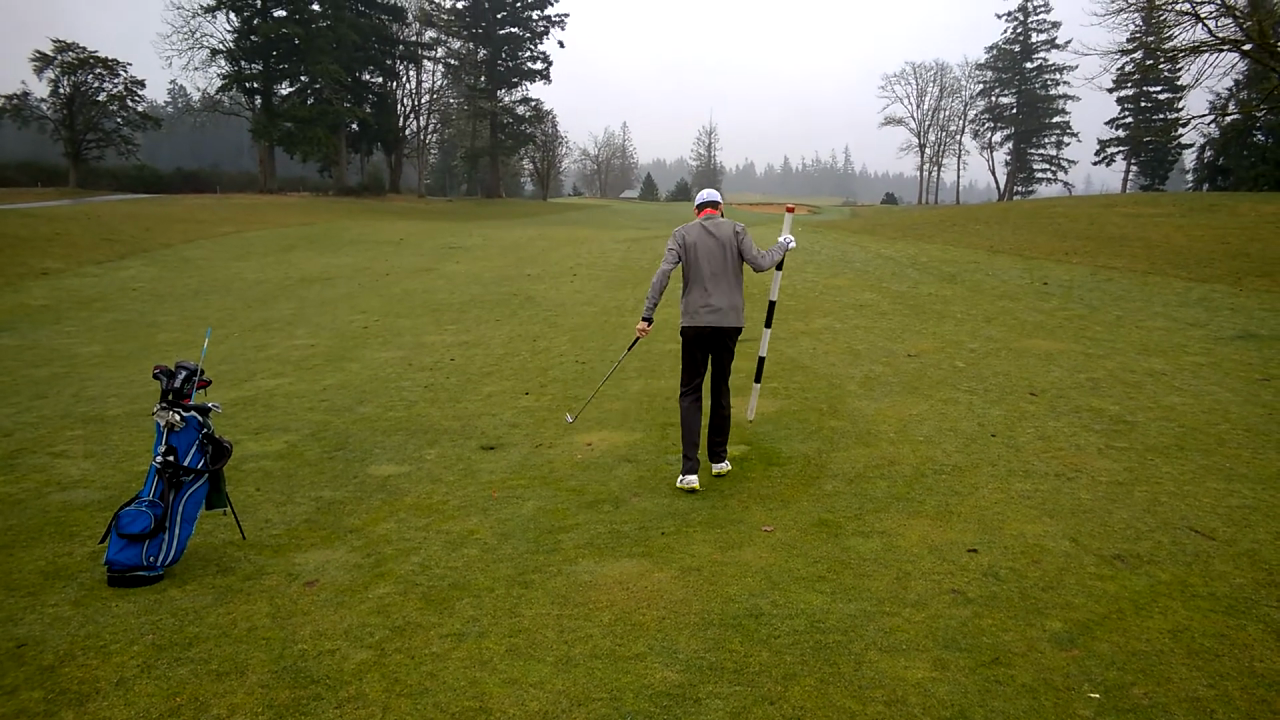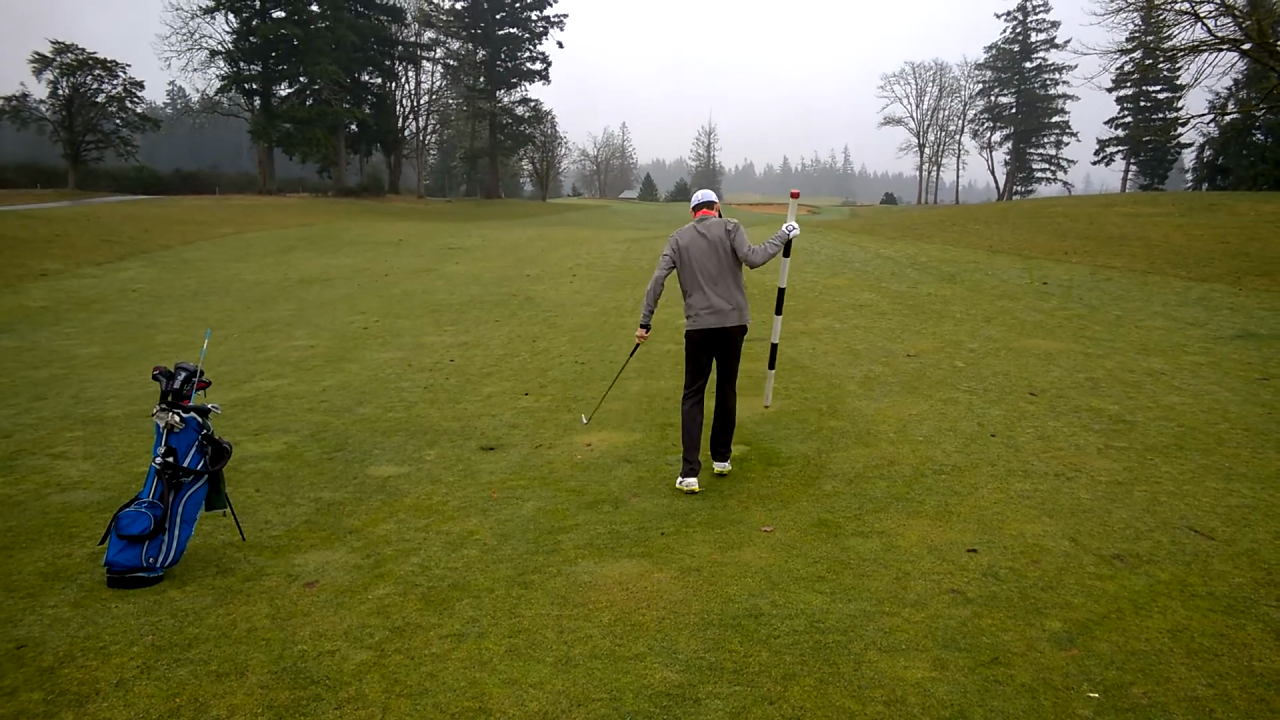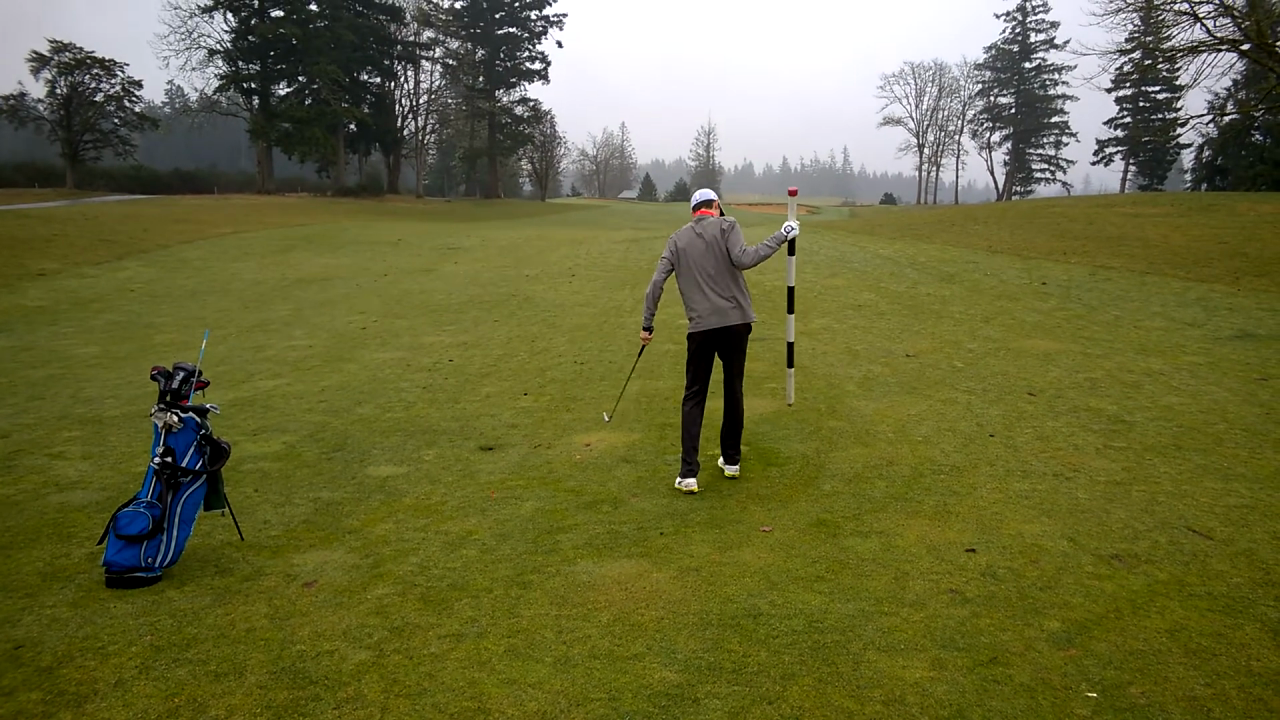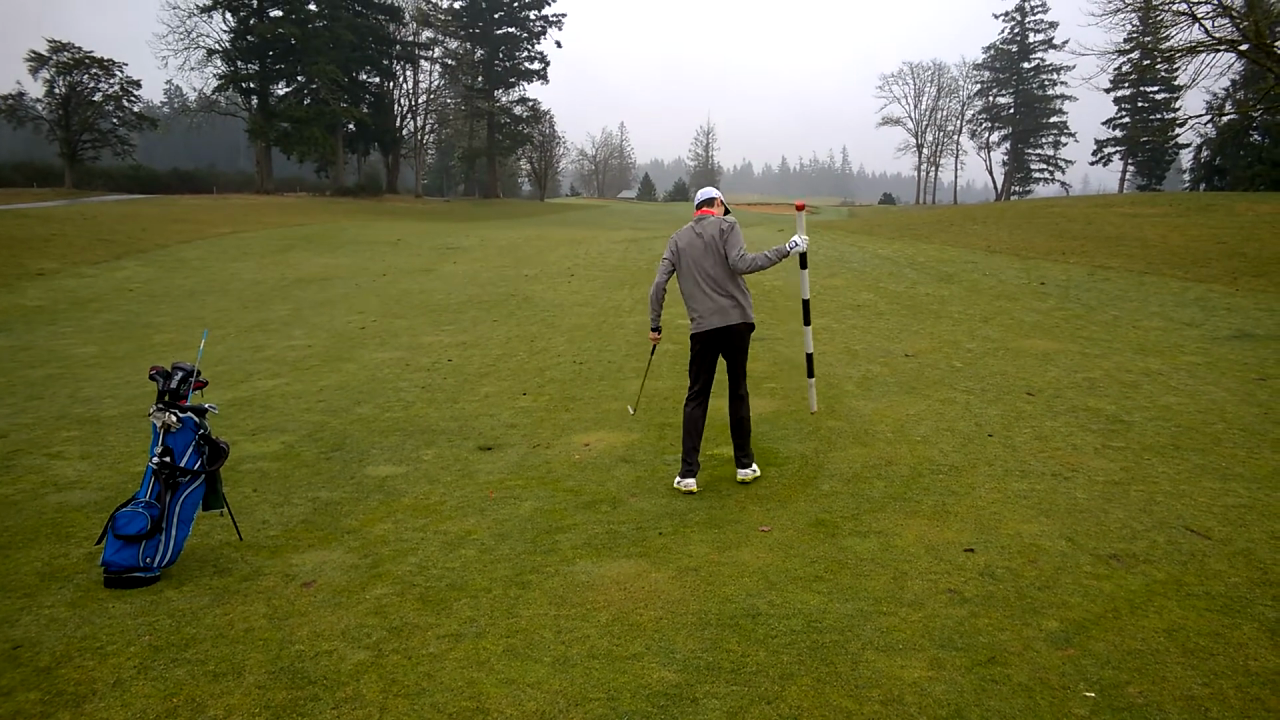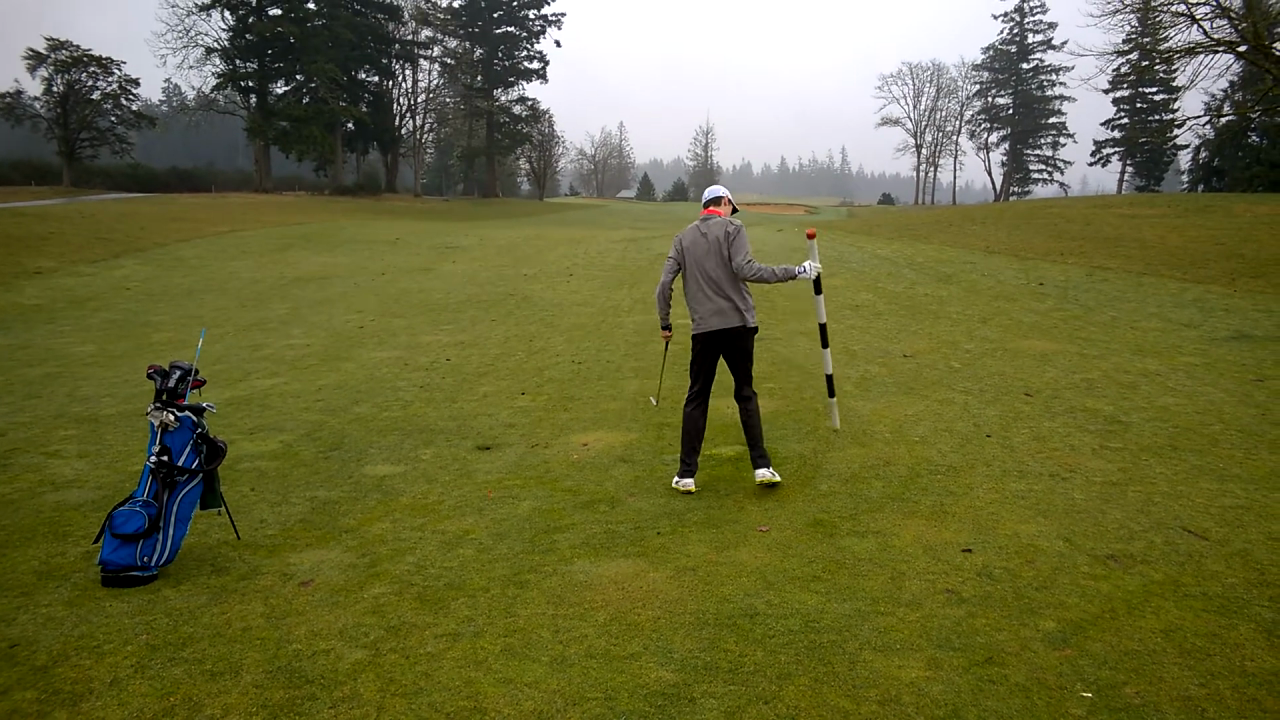
dt=0.1s
person 1, frame 1
left shoulder: (683, 233)
right shoulder: (735, 229)
left elbow: (664, 271)
right elbow: (759, 263)
left wrist: (647, 315)
right wrist: (782, 245)
left hip: (695, 323)
right hip: (729, 322)
left knee: (691, 393)
right knee: (720, 389)
left ankle: (690, 470)
right ankle: (718, 458)
person 1, frame 2
left shoulder: (678, 237)
right shoulder: (729, 226)
left elbow: (658, 279)
right elbow: (752, 258)
left wrist: (645, 322)
right wrist: (783, 236)
left hip: (698, 325)
right hip: (732, 322)
left knee: (693, 395)
right knee: (726, 389)
left ankle: (689, 473)
right ankle: (721, 457)
person 1, frame 3
left shoulder: (677, 239)
right shoulder: (726, 225)
left elbow: (657, 282)
right elbow: (743, 260)
left wrist: (647, 324)
right wrist: (781, 236)
left hip: (701, 327)
right hip: (735, 321)
left knee: (694, 397)
right knee: (733, 389)
left ankle: (688, 473)
right ankle: (731, 459)
person 1, frame 4
left shoulder: (677, 238)
right shoulder: (726, 225)
left elbow: (659, 284)
right elbow: (740, 264)
left wrist: (655, 325)
right wrist: (787, 249)
left hip: (702, 327)
right hip: (735, 321)
left knee: (696, 398)
right knee: (738, 391)
left ankle: (688, 474)
right ankle: (745, 463)
person 1, frame 5
left shoulder: (683, 237)
right shoulder: (732, 227)
left elbow: (665, 283)
right elbow: (746, 271)
left wrist: (665, 323)
right wrist: (795, 271)
left hip: (704, 329)
right hip: (737, 324)
left knee: (696, 399)
right knee: (745, 393)
left ankle: (686, 474)
right ankle: (761, 465)
